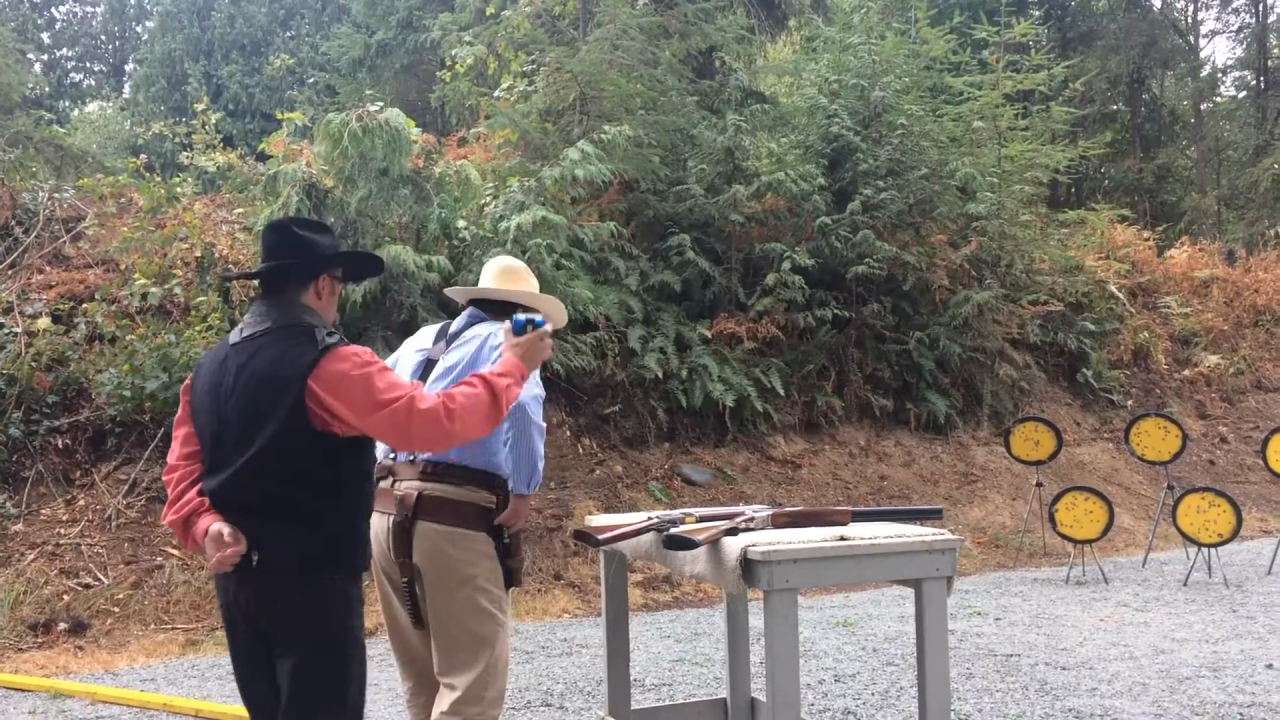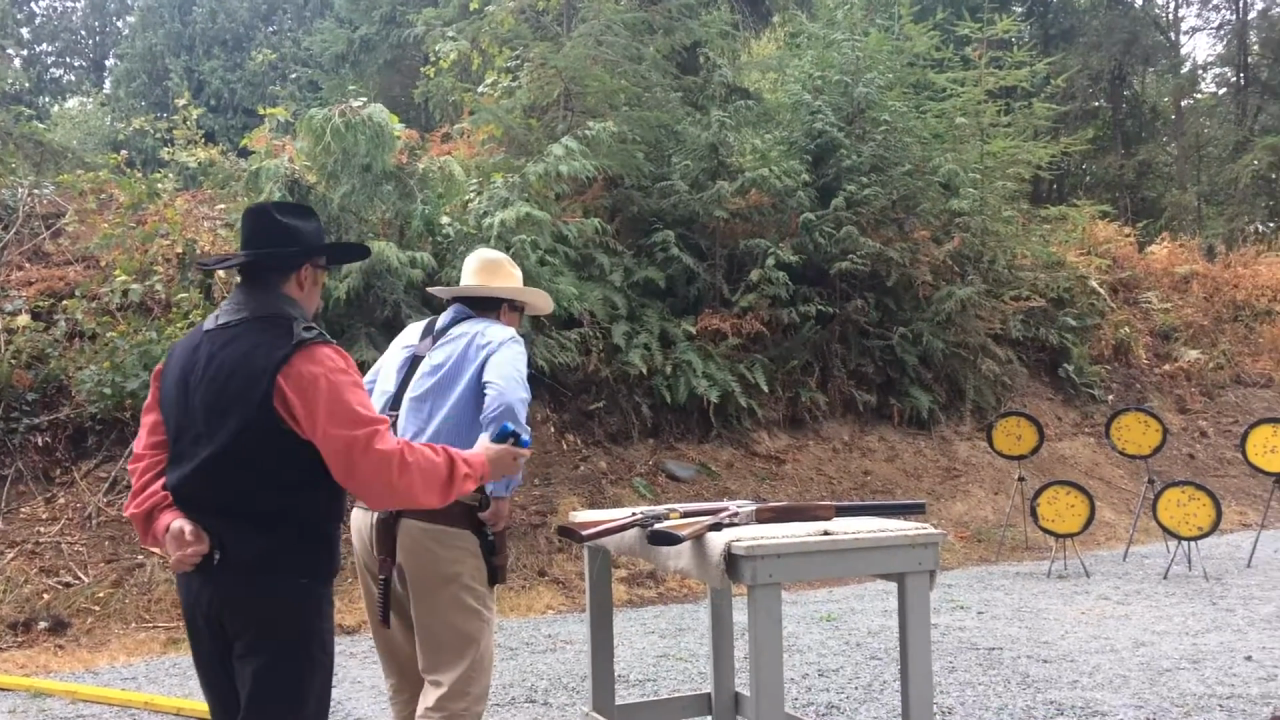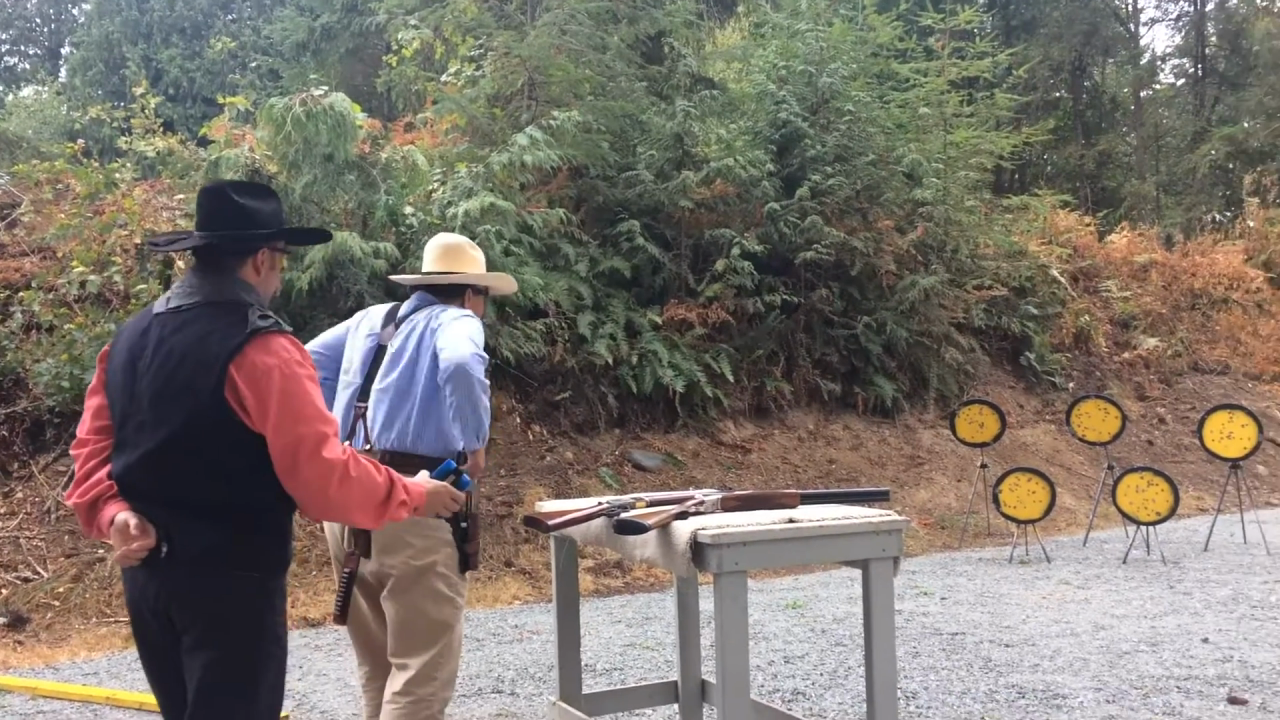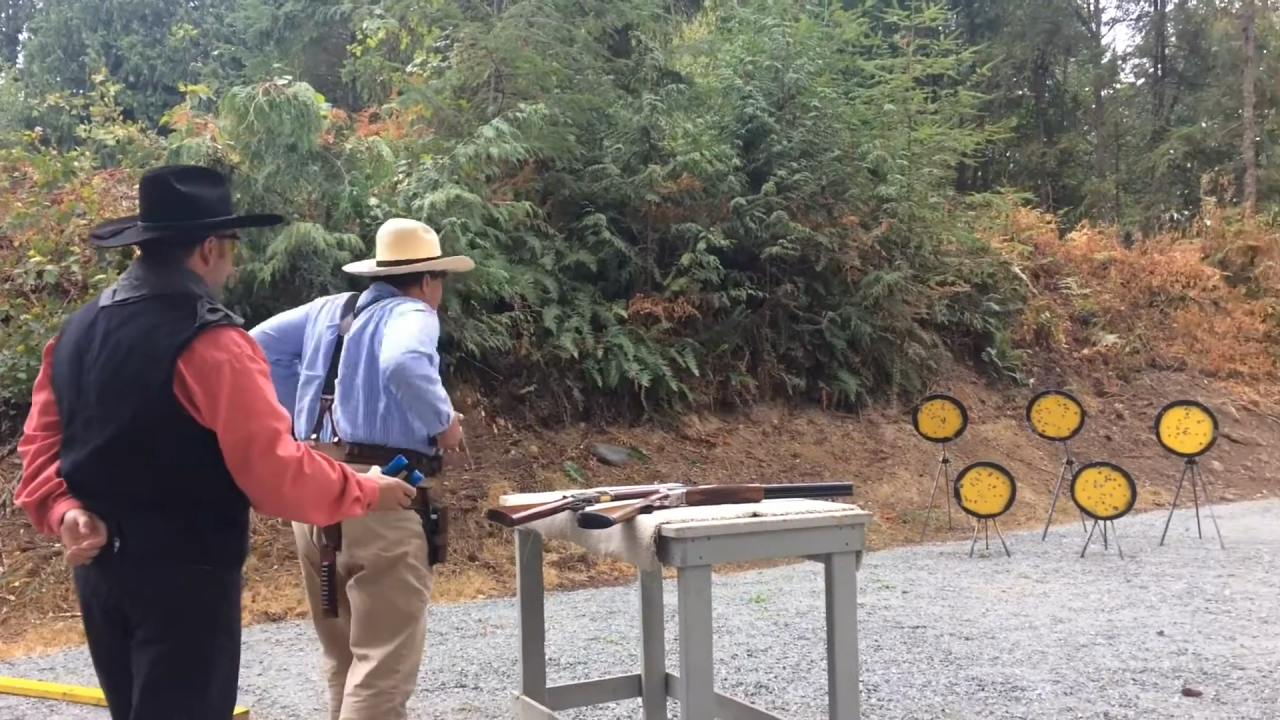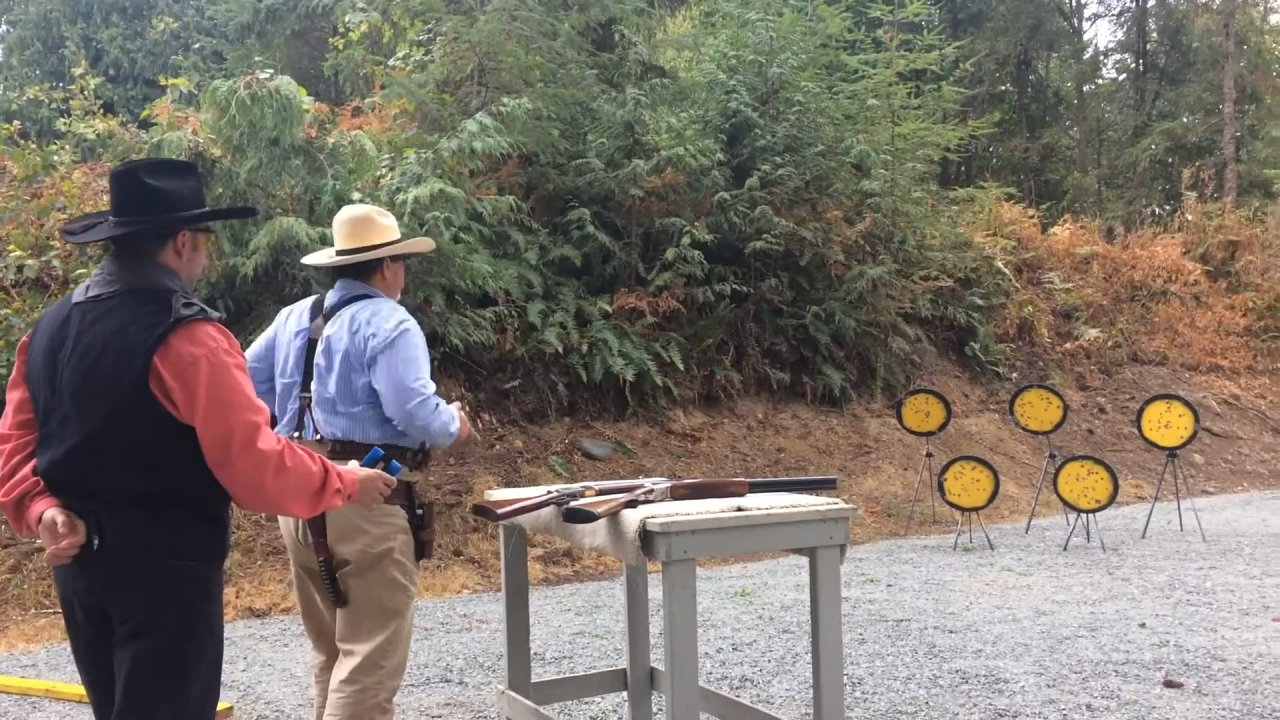
dt=0.2s
person 1, frame 1
left shoulder: (210, 368)
right shoulder: (330, 365)
left elbow: (183, 468)
right elbow: (431, 422)
right wrist: (512, 369)
left hip: (240, 578)
right hip: (313, 580)
person 1, frame 2
left shoulder: (183, 355)
right shoulder: (305, 359)
left elbow: (148, 457)
right elbow: (383, 469)
right wrist: (474, 464)
left hip: (201, 576)
right hip: (280, 583)
person 1, frame 3
left shoulder: (130, 338)
right shoulder: (260, 348)
left elbow: (93, 443)
right elbow: (323, 476)
right wrist: (412, 495)
left hip: (148, 570)
right hip: (231, 577)
person 1, frame 4
left shoulder: (77, 329)
right shoulder: (211, 342)
left elbow: (42, 438)
right elbow: (275, 472)
right wrist: (364, 491)
left hip: (101, 566)
right hip: (186, 574)
person 1, frame 5
left shoulder: (50, 327)
right shoulder: (187, 338)
right elbow: (254, 465)
right wrist: (344, 483)
left hip: (82, 565)
right hip: (166, 570)
person 2, frame 1
left shoulder: (422, 339)
right shoulder: (509, 340)
right elbow: (521, 406)
right wrist: (523, 491)
left hip: (389, 517)
right hip: (454, 524)
left knee: (423, 680)
person 2, frame 2
left shoulder: (412, 334)
right shoulder: (499, 339)
left elbow: (363, 401)
right elbow: (508, 405)
right wrist: (501, 492)
left hip: (372, 515)
right hip: (439, 523)
left knee: (407, 676)
right knee: (457, 680)
person 2, frame 3
left shoulder: (371, 319)
right shoulder: (455, 321)
left elbow: (310, 364)
right elbow: (462, 366)
right wrist: (473, 442)
right hip: (410, 514)
left knee: (378, 664)
right knee: (423, 668)
person 2, frame 4
left shoulder: (327, 311)
right shoulder: (411, 314)
left elbow: (258, 346)
right elbow: (403, 366)
left wrist: (303, 412)
right wrist: (442, 419)
right hip: (378, 506)
left knee: (344, 657)
right knee: (384, 662)
person 2, frame 5
left shoulder: (297, 316)
right shoulder: (389, 322)
left elbow: (249, 381)
right elbow: (414, 411)
right wrist: (453, 424)
right hip: (366, 503)
left knee: (332, 653)
right knee: (370, 659)
